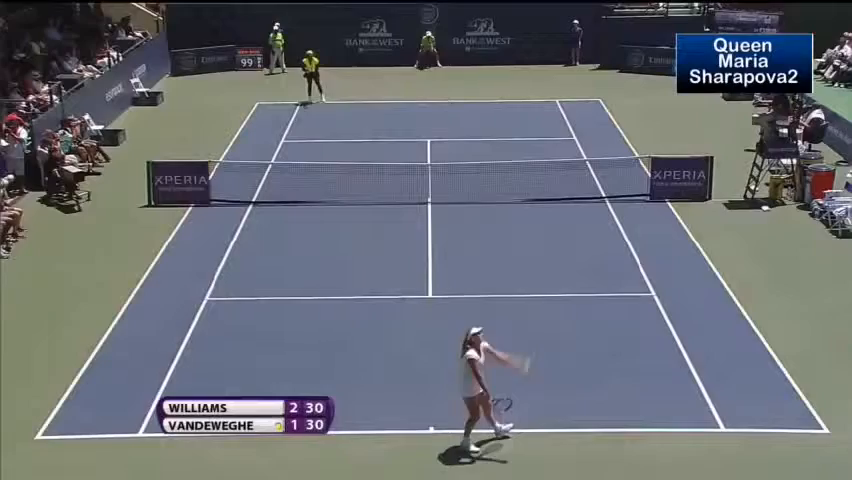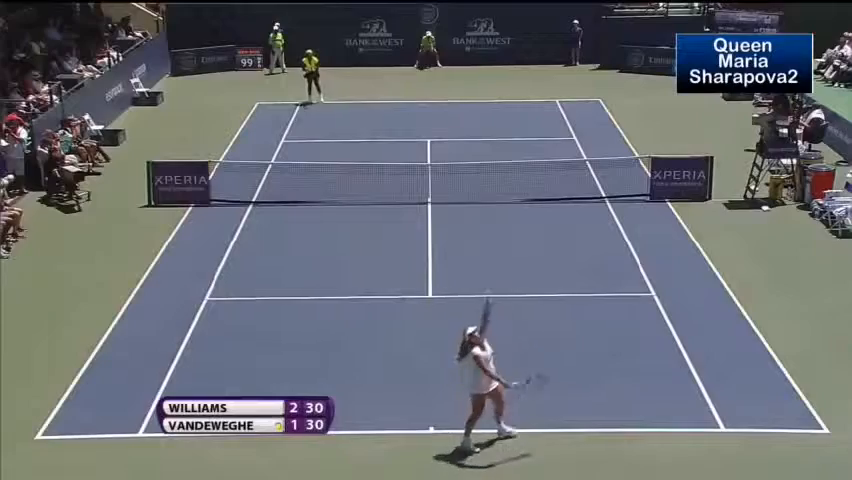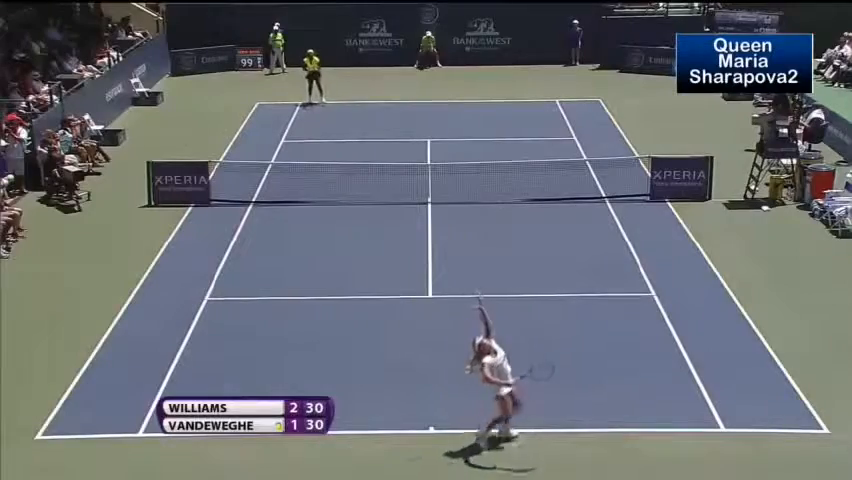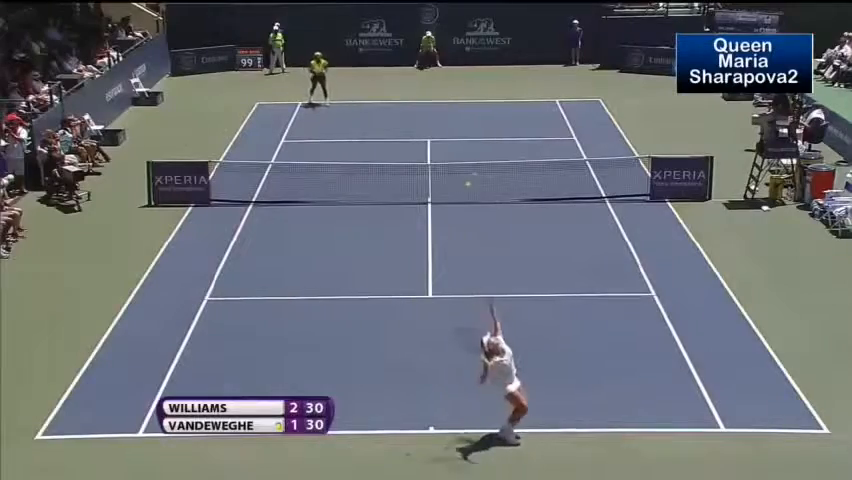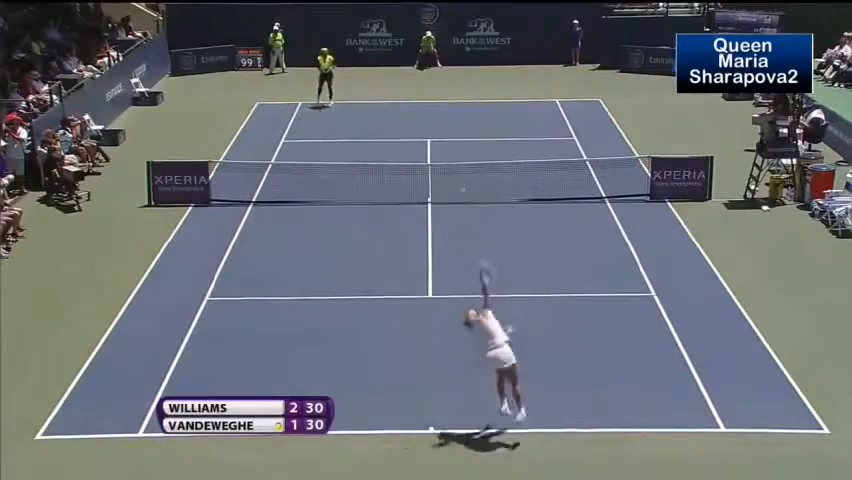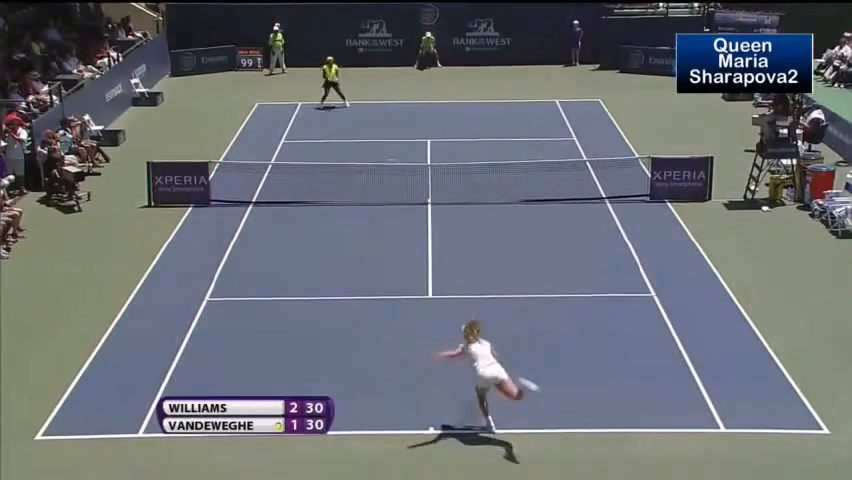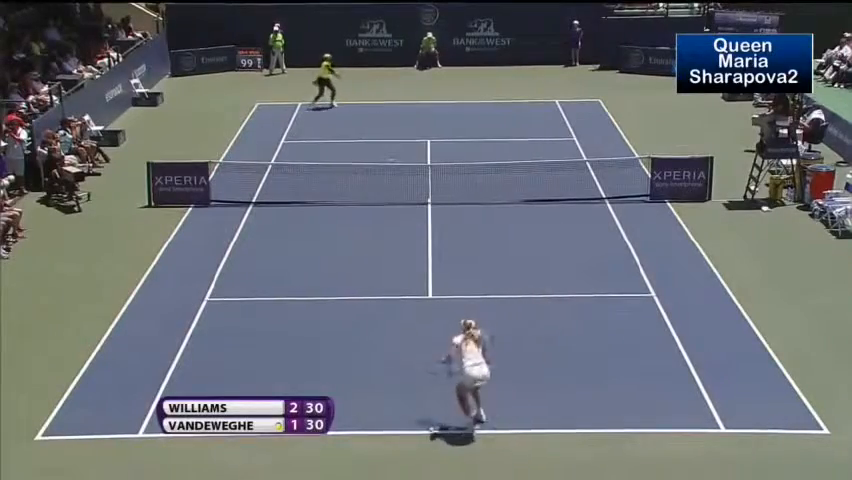
dt=0.3s
person 1, frame 1
left shoulder: (482, 346)
right shoulder: (471, 355)
left elbow: (495, 354)
right elbow: (478, 375)
left wrist: (510, 361)
right wrist: (486, 391)
left hip: (478, 386)
right hip: (470, 390)
left knee: (488, 407)
right knee: (475, 416)
left ankle: (497, 428)
right ankle: (466, 441)
person 1, frame 2
left shoulder: (482, 339)
right shoulder: (475, 353)
left elbow: (485, 322)
right elbow: (486, 371)
left wrist: (487, 306)
right wrist: (502, 382)
left hip: (492, 383)
right hip: (479, 387)
left knee: (500, 404)
right knee: (476, 414)
left ankle: (501, 429)
right ankle: (466, 442)
person 1, frame 3
left shoulder: (492, 342)
right shoulder: (486, 361)
left elbow: (487, 324)
right elbow: (487, 378)
left wrist: (482, 309)
right wrist: (505, 383)
left hip: (506, 382)
right hip: (500, 388)
left knee: (516, 405)
right knee: (506, 414)
left ankle: (504, 429)
right ankle: (483, 434)
person 1, frame 4
left shoulder: (499, 341)
right shoulder: (492, 361)
left elbow: (496, 326)
right elbow: (483, 378)
left wrist: (492, 307)
right wrist: (486, 365)
left hip: (513, 381)
right hip: (507, 385)
left knee: (521, 407)
right knee: (523, 408)
left ankle: (508, 429)
right ankle: (506, 432)
person 1, frame 5
left shoulder: (480, 321)
right shoulder: (485, 314)
left hip: (494, 354)
right hip: (503, 352)
left knee: (501, 380)
right knee: (514, 384)
left ankle: (503, 404)
right ankle: (520, 410)
person 1, frame 6
left shoulder: (466, 345)
right shoulder: (485, 343)
left elbow: (455, 354)
left wrist: (439, 356)
left hip: (483, 374)
right hip: (497, 370)
left knee: (481, 397)
right knee: (517, 396)
left ankle: (490, 424)
right ankle: (522, 384)
person 1, frame 7
left shoulder: (458, 340)
right shoulder: (479, 339)
left elbow: (451, 357)
right elbow: (486, 359)
left wrist: (445, 360)
left hip: (470, 374)
right hip: (483, 372)
left knee: (461, 394)
right knee: (474, 389)
left ankle: (471, 417)
right ankle: (479, 414)
